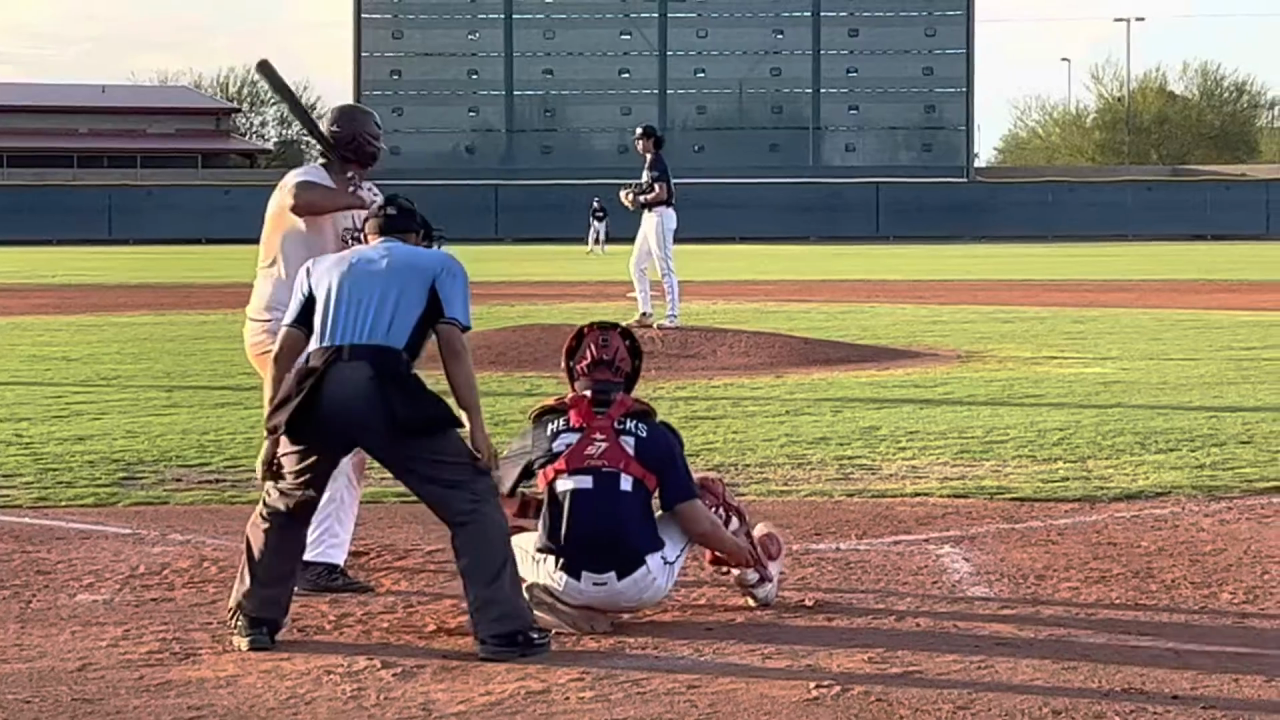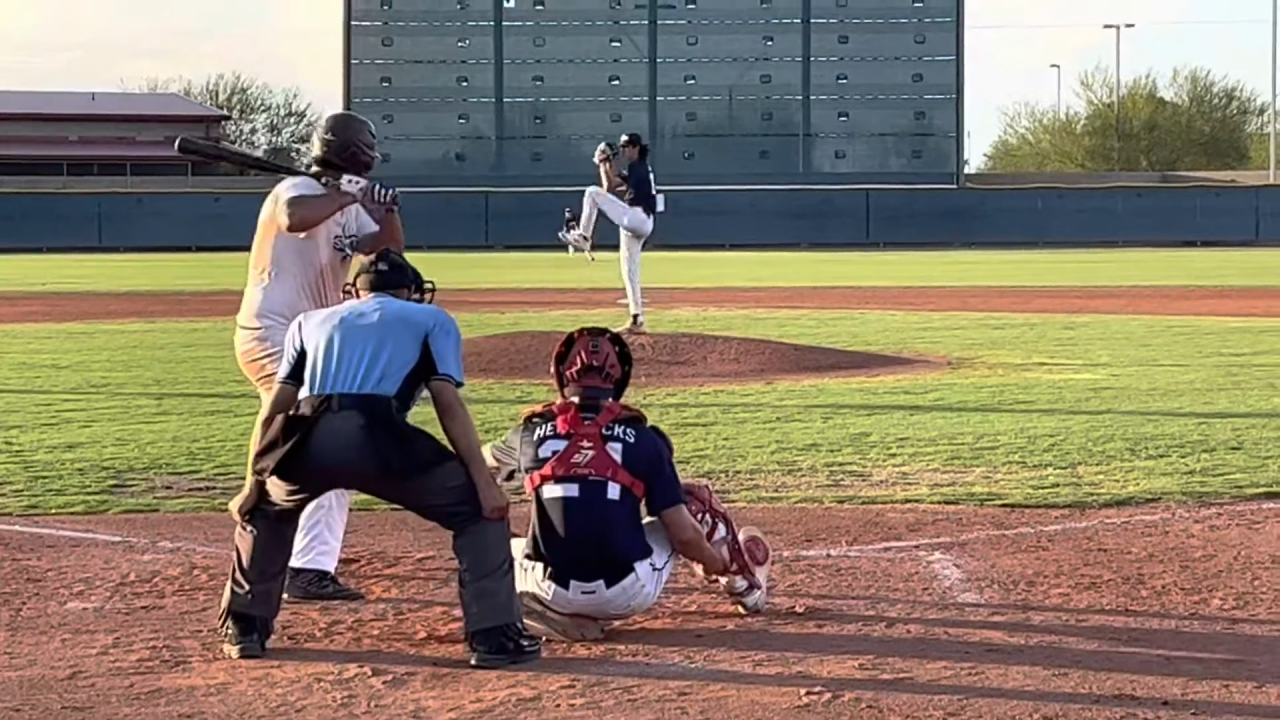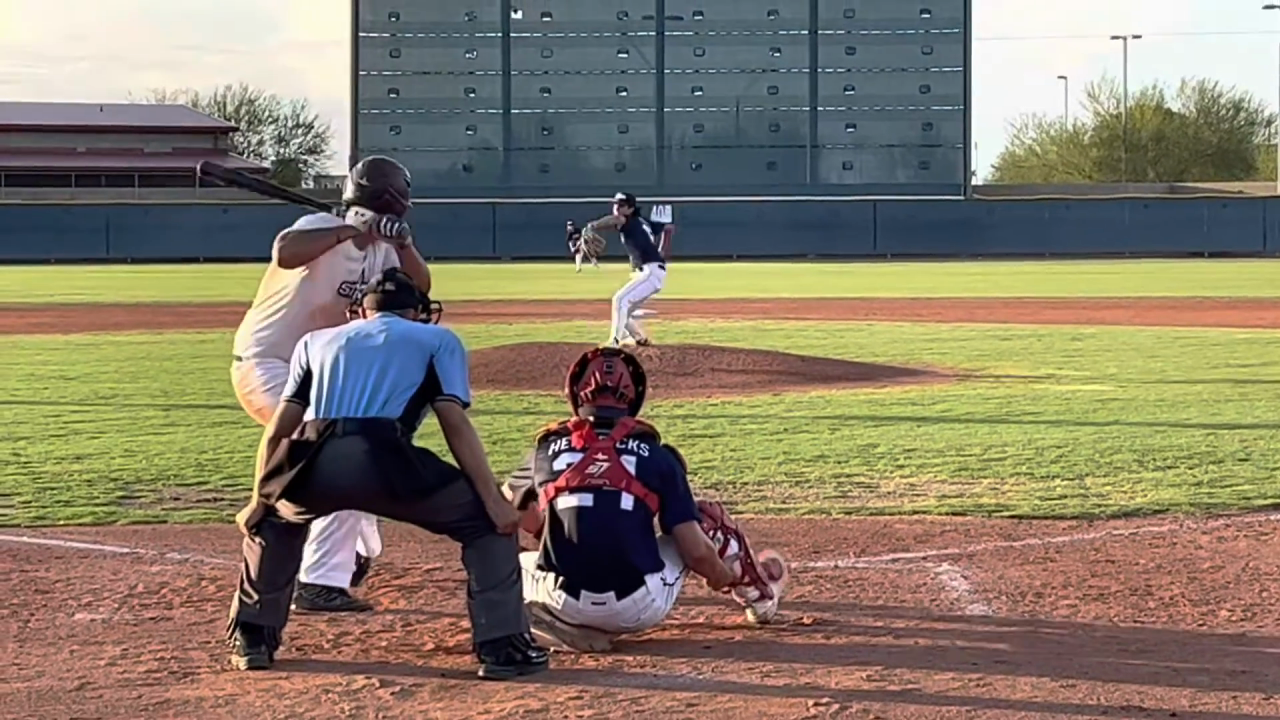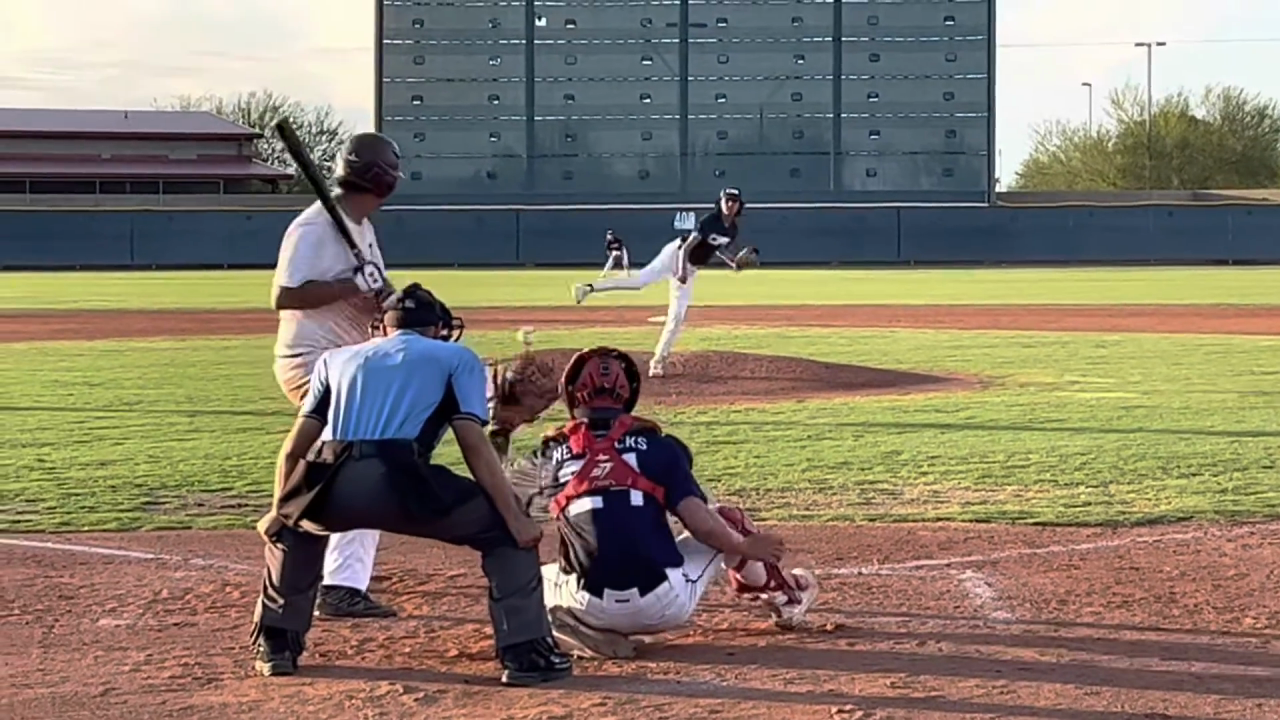
dt=0.7s
person 1, frame 1
left shoulder: (350, 196)
right shoulder: (308, 179)
right elbow: (298, 201)
right wrist: (356, 200)
right hip: (286, 330)
right ankle: (319, 565)
person 1, frame 2
left shoulder: (347, 205)
right shoulder: (299, 188)
left elbow: (387, 248)
right elbow: (295, 219)
left wrist: (389, 213)
right wrist: (347, 195)
right hip: (278, 338)
right ankle: (308, 572)
person 1, frame 3
left shoulder: (382, 247)
right shoulder: (320, 229)
left elbow: (419, 286)
right elbow: (283, 255)
left wrist: (404, 242)
right wrist: (346, 229)
right hip: (265, 366)
left ankle: (353, 551)
right ankle: (319, 585)
person 1, frame 4
left shoulder: (363, 228)
right shoulder: (314, 227)
left elbow: (380, 300)
right elbow: (285, 296)
left wrist: (381, 292)
right wrist: (351, 285)
right hip: (315, 364)
left ankle: (336, 567)
right ankle: (341, 589)
person 2, frame 1
left shoulder: (321, 265)
right shoulder: (440, 263)
left elbow: (281, 356)
right elbow: (453, 346)
left wrist: (271, 436)
right wrist: (477, 428)
left hip: (318, 394)
right hip: (387, 391)
left knee: (283, 501)
right knee: (474, 500)
left ankle: (254, 621)
right ankle: (504, 630)
person 2, frame 2
left shoulder: (310, 320)
right shoulder: (432, 318)
left elbow: (274, 411)
right elbow: (448, 403)
left wrist: (252, 485)
right wrist: (484, 481)
left hip: (307, 443)
right hip: (378, 440)
left knee: (266, 506)
right knee: (478, 507)
left ankle: (244, 627)
right ankle: (494, 635)
person 2, frame 3
left shoulder: (315, 340)
right shoulder: (437, 338)
left elbow: (278, 431)
right elbow: (455, 424)
left wrist: (259, 500)
right wrist: (494, 501)
left hip: (313, 466)
right hip: (382, 461)
left knee: (272, 519)
right knee: (485, 518)
left ankle: (252, 639)
right ankle: (501, 647)
person 2, frame 4
left shoulder: (336, 357)
right shoulder: (456, 356)
left elbow: (294, 448)
right elbow: (473, 443)
left wrist: (279, 511)
right wrist: (515, 518)
left hip: (331, 489)
right hip: (401, 484)
left knee: (293, 526)
right knee: (506, 527)
left ankle: (276, 645)
right ankle: (524, 653)
person 3, frame 1
left shoulder: (545, 427)
right shoulder: (653, 434)
right elbow: (699, 527)
right wrist: (738, 550)
left hip: (565, 584)
right hip: (640, 586)
left knee: (509, 542)
right knee: (708, 491)
left ankle: (561, 602)
right ankle: (758, 579)
person 3, frame 2
left shoulder: (533, 431)
right shoulder: (641, 438)
left elbow: (485, 462)
right elbow: (684, 535)
right wrist: (716, 562)
left hip: (555, 592)
right hip: (628, 593)
right knee: (695, 500)
left ankle: (555, 612)
right ankle: (746, 585)
person 3, frame 3
left shoulder: (548, 448)
right shoulder: (655, 455)
left elbow: (508, 506)
right elbow: (696, 552)
right wrist: (725, 577)
left hip: (564, 603)
right hip: (638, 608)
right knee: (708, 516)
left ankle: (564, 623)
right ankle: (758, 593)
person 3, frame 4
left shoulder: (551, 455)
right shoulder: (656, 446)
right elbow: (700, 521)
right wrist: (749, 548)
left hip: (592, 608)
right hip: (664, 604)
right knee: (726, 522)
left ankle: (580, 626)
right ankle: (786, 599)
person 4, frame 1
left shoulder: (656, 163)
right shoulder: (651, 163)
left elbow: (662, 195)
left wrist: (639, 199)
right wrist: (635, 196)
left hip: (660, 217)
right hip: (650, 217)
left knee: (665, 268)
right knee: (637, 265)
left ankle: (672, 316)
right ankle: (645, 314)
person 4, frame 2
left shoulder: (636, 167)
right shoulder: (641, 168)
left elbow: (609, 188)
right elbow: (619, 185)
left wrist: (604, 164)
right wrist: (606, 164)
left hip: (635, 217)
right hip: (642, 223)
left knee: (592, 192)
right knee: (630, 273)
left ankle: (582, 238)
right ankle: (637, 321)
person 4, frame 3
left shoulder: (635, 222)
right shoulder: (642, 222)
left elbow: (618, 219)
left wrist: (593, 225)
right wrist: (659, 254)
left hip: (652, 273)
right hip: (649, 273)
left knee: (621, 299)
right knee: (623, 314)
left ankle: (615, 343)
right ankle: (641, 338)
person 4, frame 4
left shoulder: (733, 228)
right shoulder: (709, 221)
right elbow: (686, 247)
left wrist: (733, 262)
right wrist: (682, 270)
left hip: (691, 268)
right hip: (674, 255)
left knee: (677, 316)
right knee: (638, 281)
left ankle: (660, 359)
right ankle: (589, 288)
